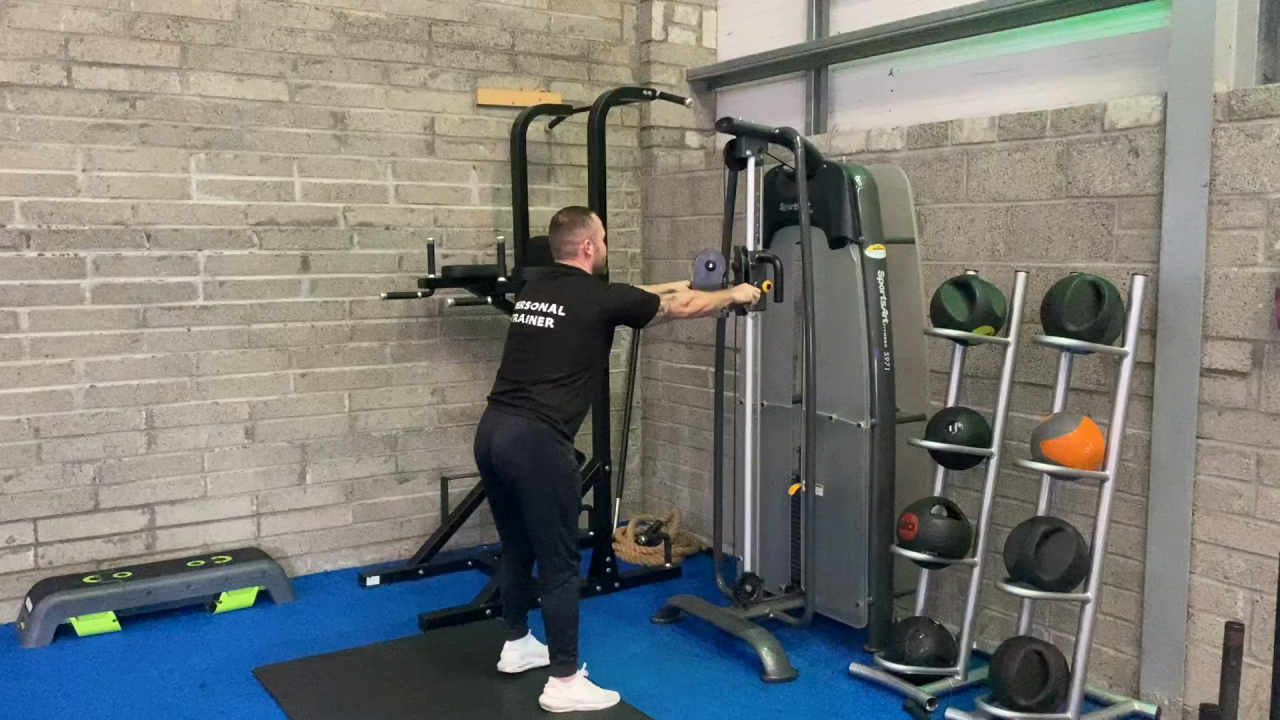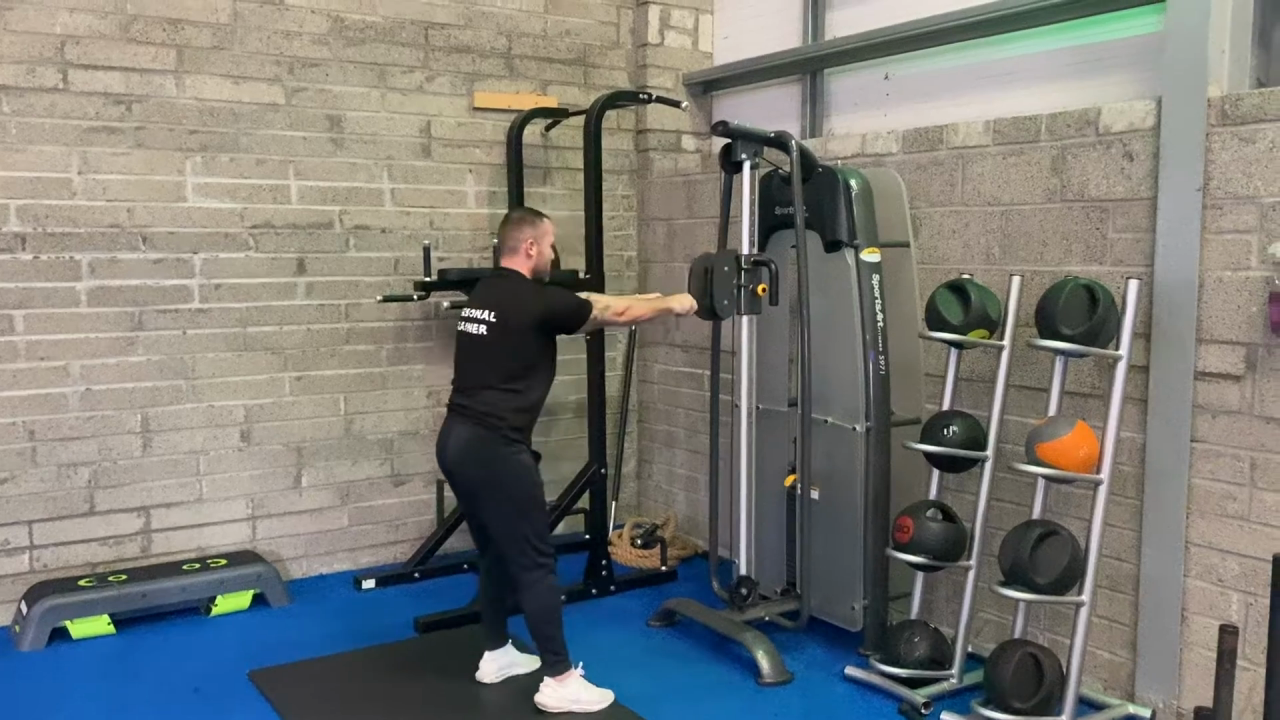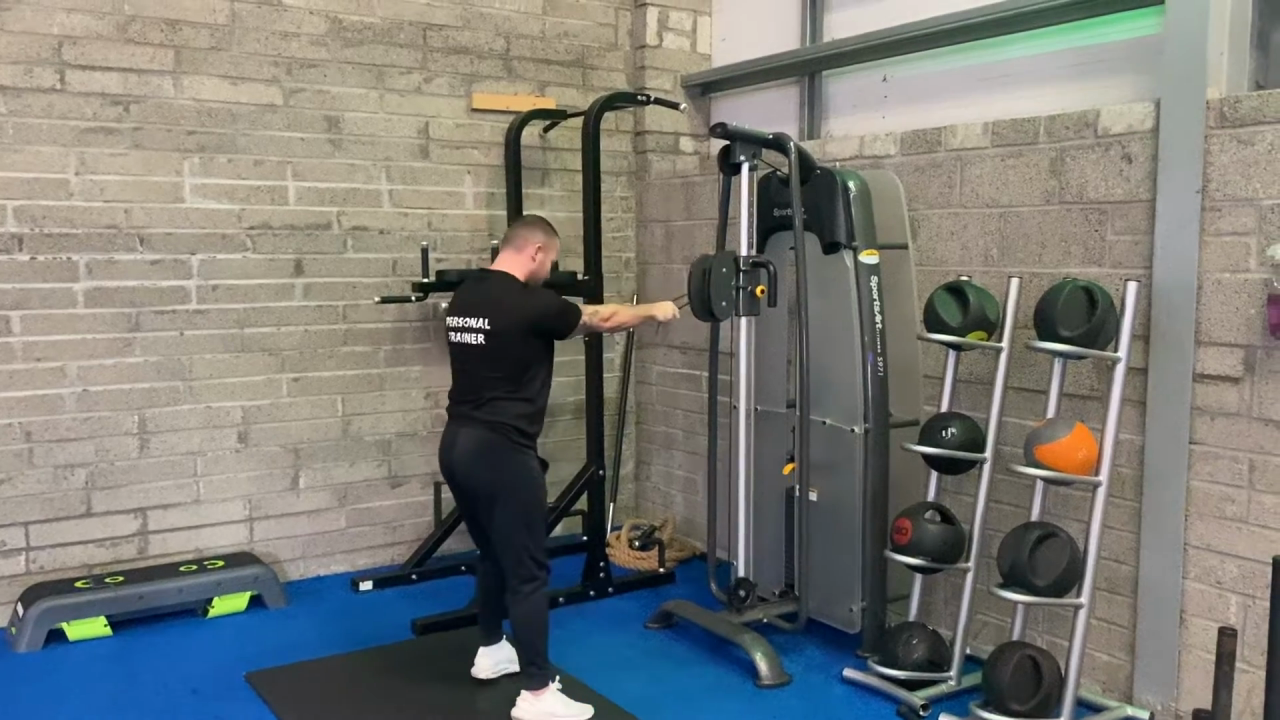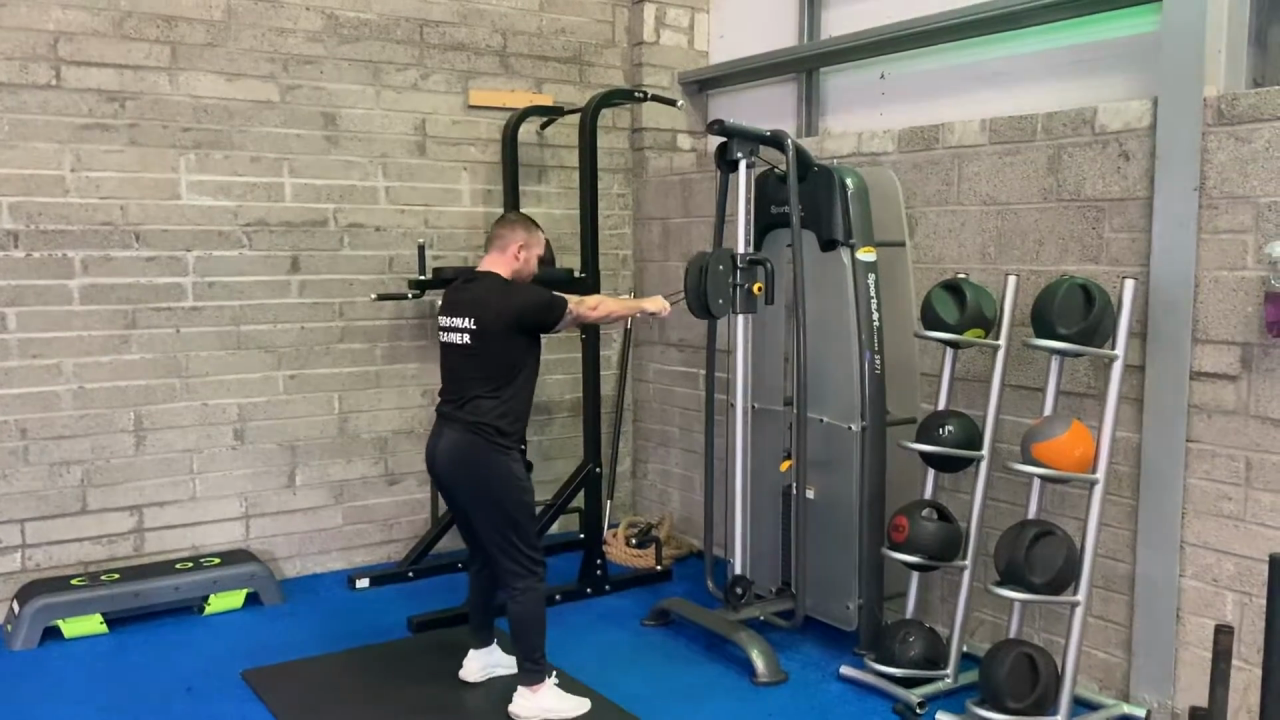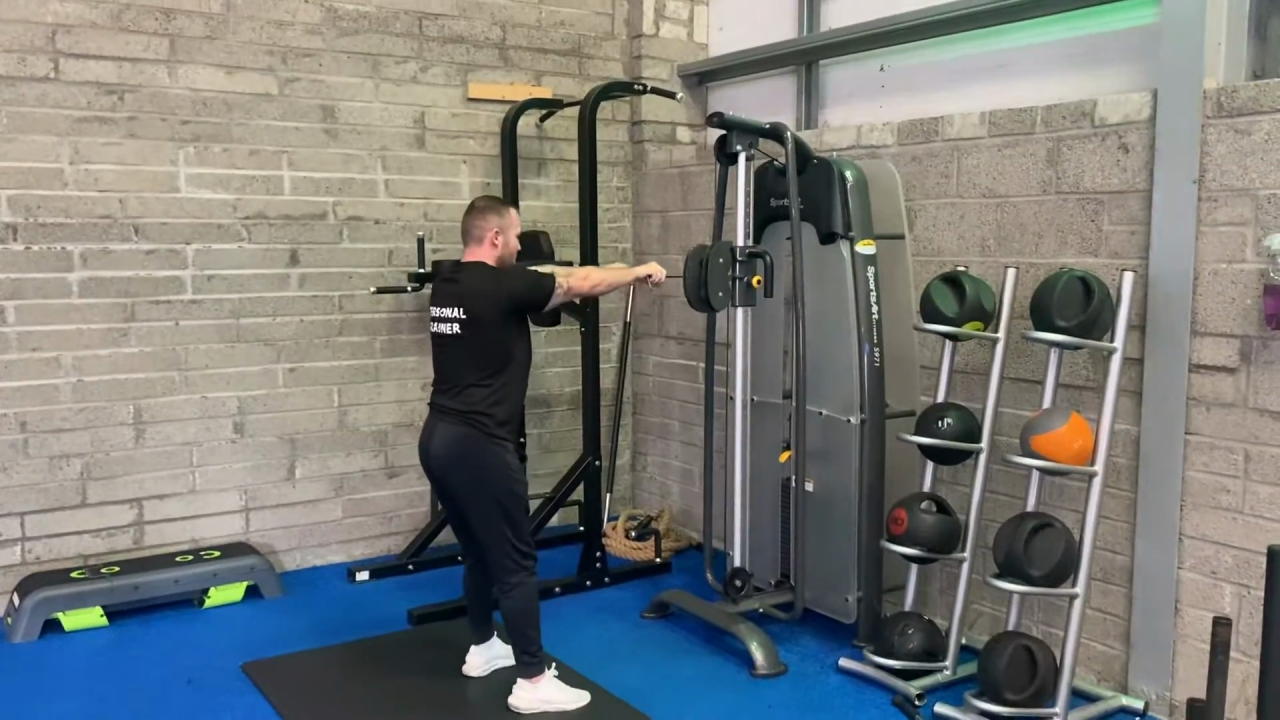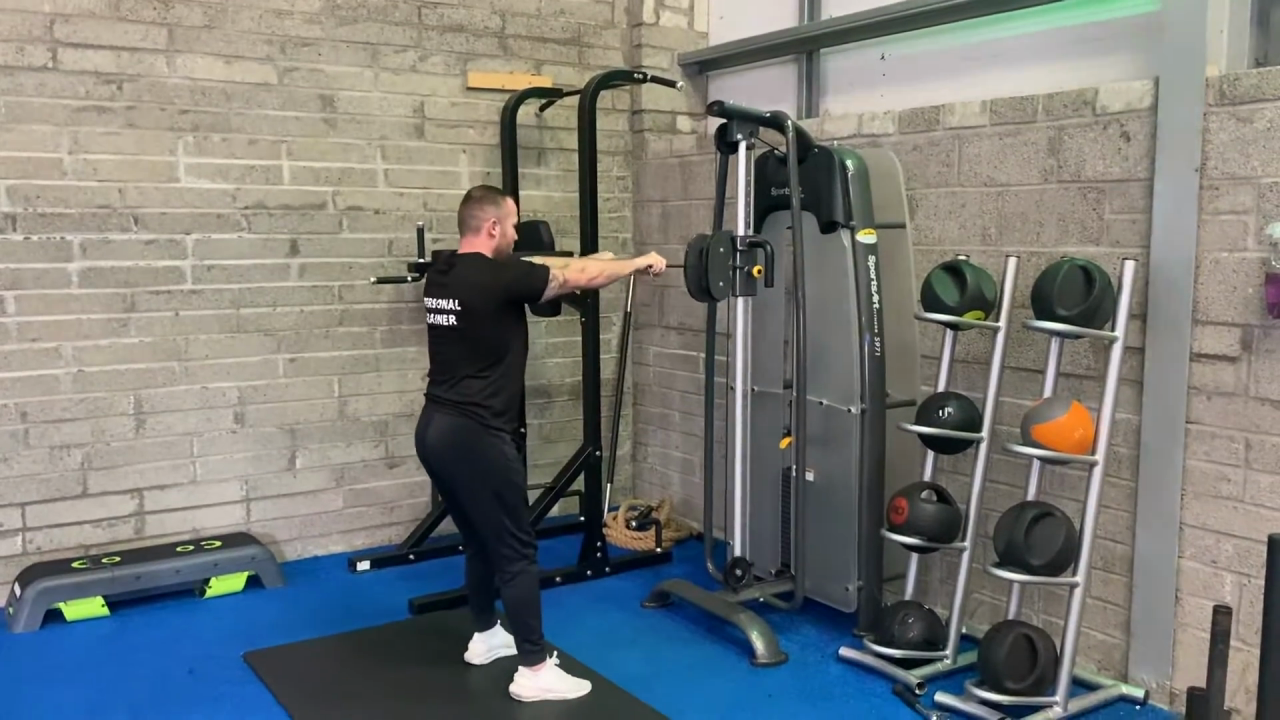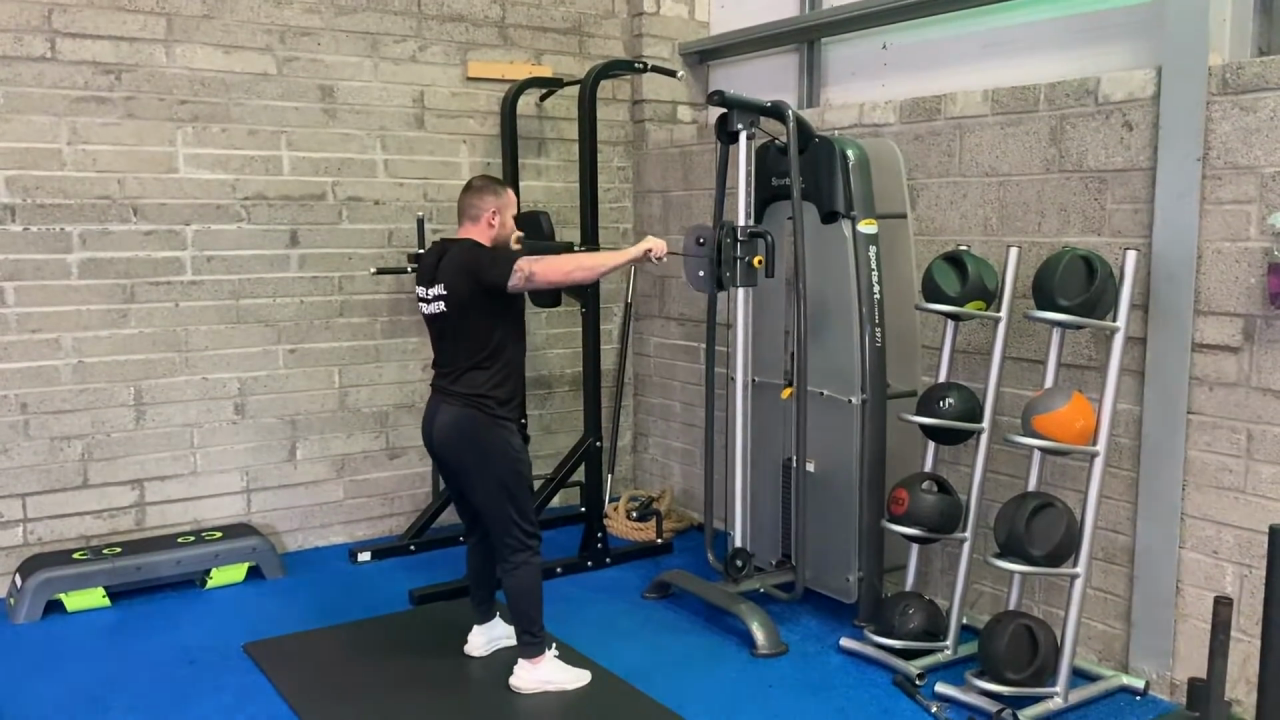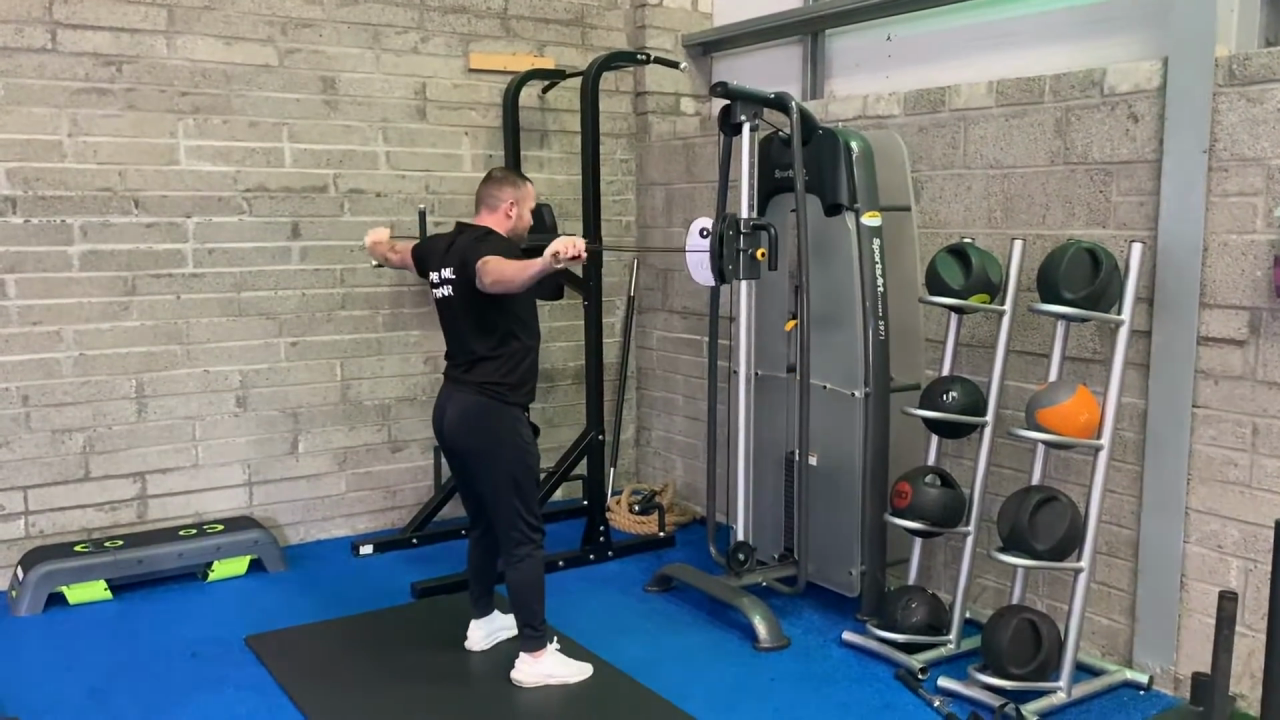
dt=0.5s
person 1, frame 1
left shoulder: (536, 287)
right shoulder: (598, 298)
right elbow: (681, 307)
left wrist: (685, 281)
right wrist: (734, 294)
left hip: (493, 431)
right hip: (537, 442)
left knee: (518, 546)
right knee: (559, 561)
left ankle: (516, 644)
right ankle: (565, 681)
person 1, frame 2
left shoulder: (487, 292)
right shoulder: (535, 301)
left elbow: (587, 304)
right elbow: (615, 315)
left wrist: (652, 296)
right wrist: (671, 305)
left hip: (456, 441)
right hip: (493, 448)
left knee: (496, 553)
right knee: (534, 562)
left ankle: (496, 654)
right ankle: (559, 680)
person 1, frame 3
left shoulder: (464, 297)
right shoulder: (528, 304)
right elbow: (600, 320)
right wrist: (653, 311)
left hip: (458, 445)
right hip: (501, 452)
left knee: (494, 554)
right knee: (527, 571)
left ankle: (491, 650)
person 1, frame 4
left shoulder: (458, 296)
right shoulder: (514, 302)
right elbow: (588, 311)
right wrist: (643, 305)
left hip: (446, 445)
right hip: (484, 453)
left knee: (487, 555)
right knee: (524, 570)
left ankle: (481, 654)
person 1, frame 5
left shoulder: (448, 285)
right shoulder: (501, 286)
left elbow: (550, 279)
right elbow: (579, 286)
left wrist: (603, 272)
right wrist: (639, 272)
left hip: (439, 438)
right hip: (478, 445)
left knee: (480, 551)
right knee: (514, 562)
left ankle: (483, 647)
right ankle: (532, 682)
person 1, frame 6
left shoulder: (442, 275)
right shoulder: (497, 277)
left elbow: (547, 269)
right elbow: (577, 279)
left wrist: (592, 257)
right wrist: (639, 262)
left hip: (435, 429)
right hip: (475, 436)
left knee: (480, 540)
right knee: (515, 551)
left ankle: (486, 636)
right ankle: (534, 670)
person 1, frame 7
left shoulder: (436, 260)
right shoulder: (480, 264)
right elbow: (555, 271)
left wrist: (504, 245)
right wrist: (632, 253)
left hip: (443, 417)
right hip: (481, 424)
left knee: (481, 530)
right knee: (519, 541)
left ankle: (485, 628)
right ankle: (533, 662)
person 1, frame 8
left shoulder: (442, 248)
right shoulder: (490, 247)
left elbow: (393, 253)
right elbow: (497, 276)
left wrist: (379, 241)
right wrist: (549, 259)
left hip: (455, 406)
right hip: (493, 414)
left knee: (485, 523)
right knee: (523, 534)
left ankle: (484, 621)
right ankle: (534, 655)
